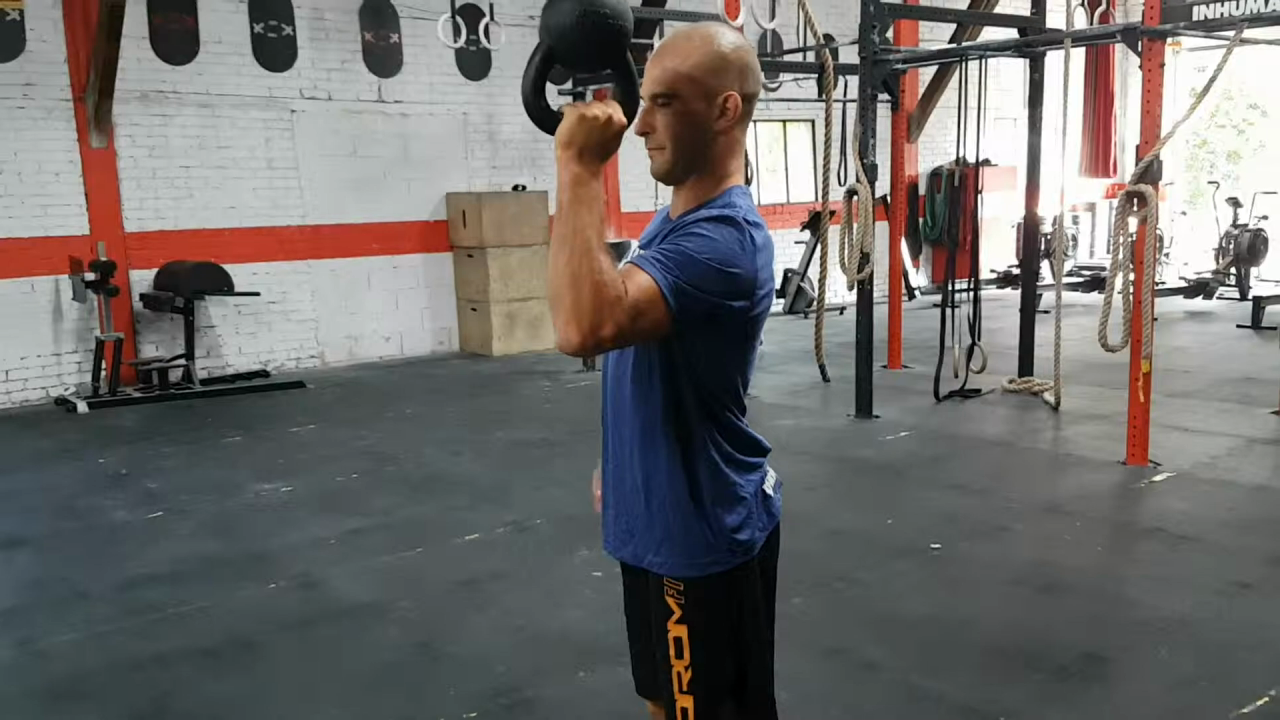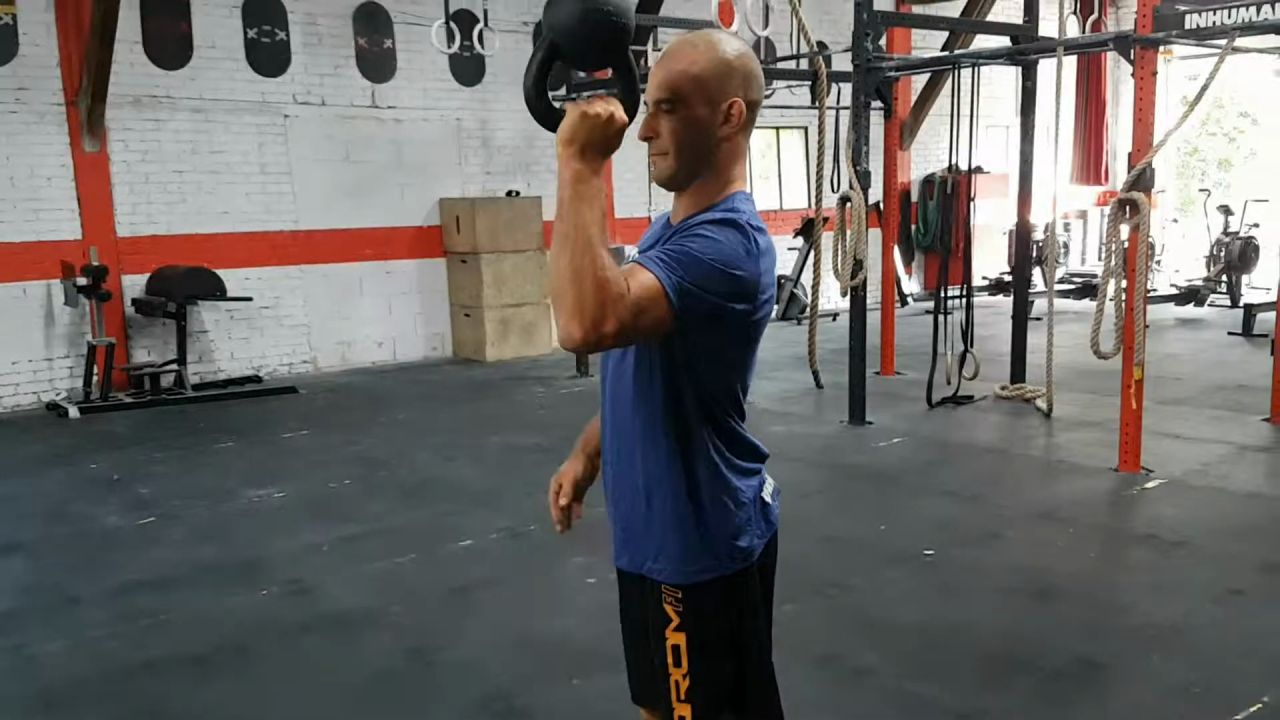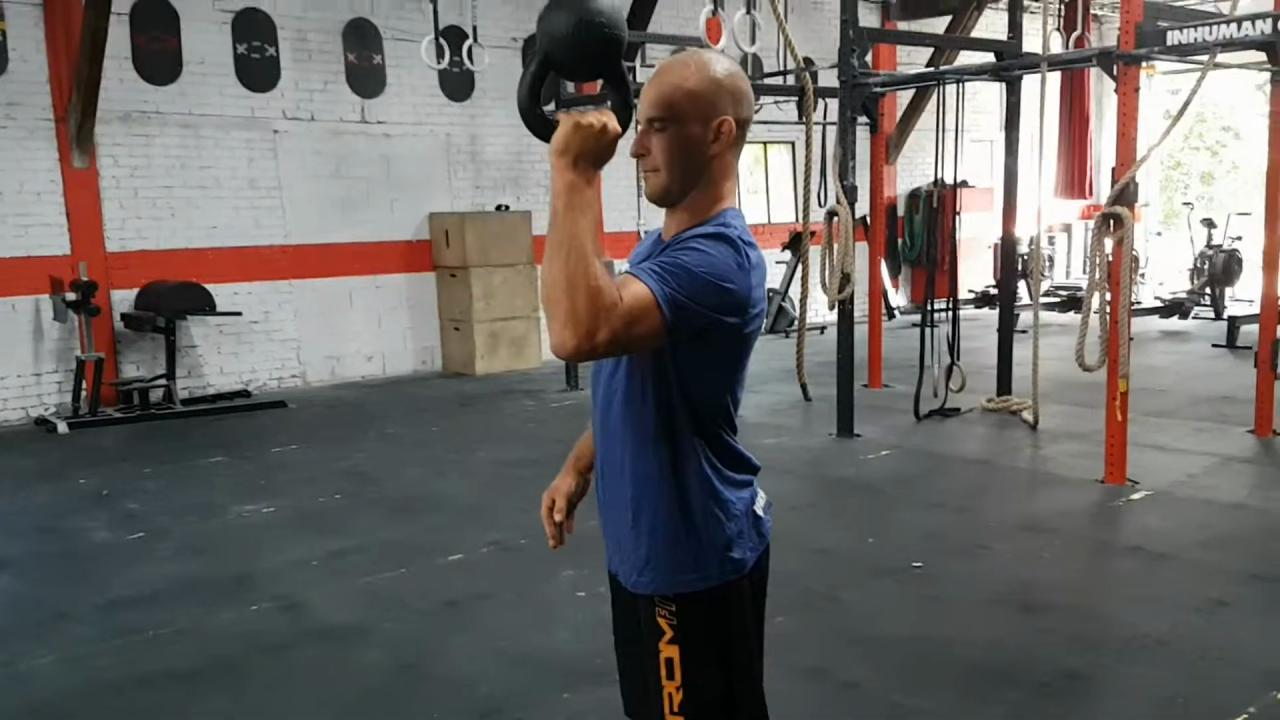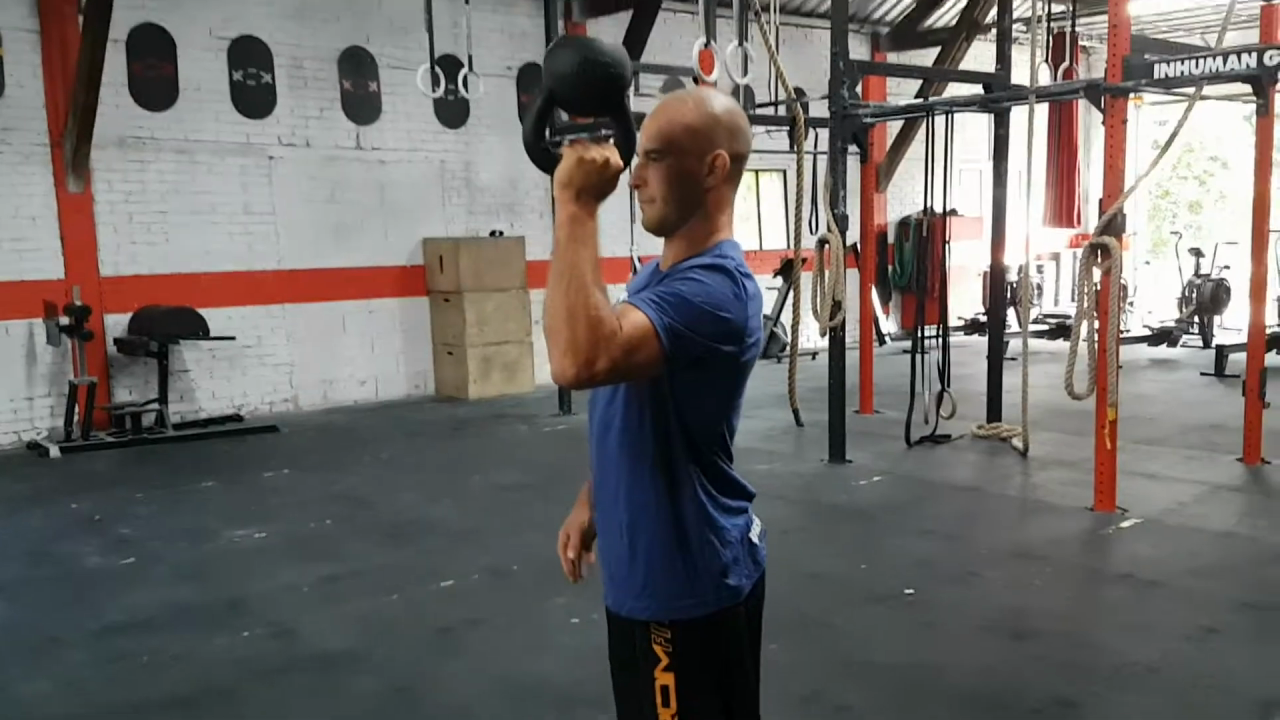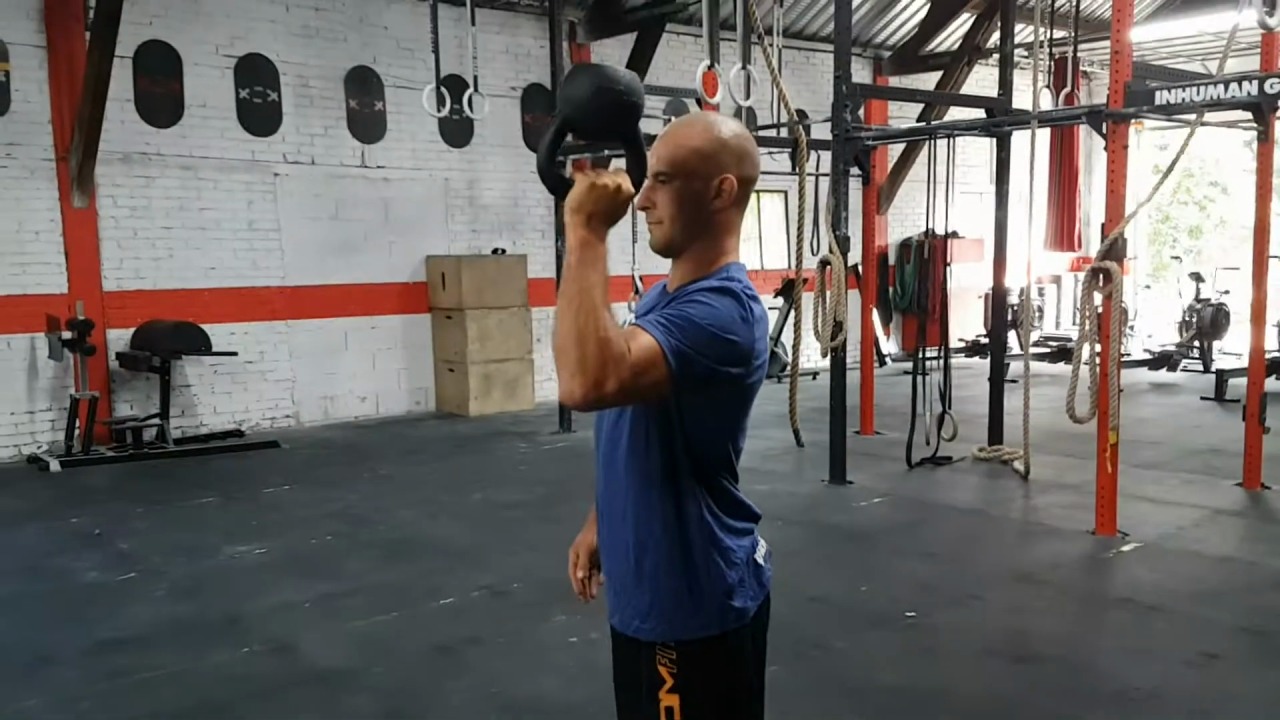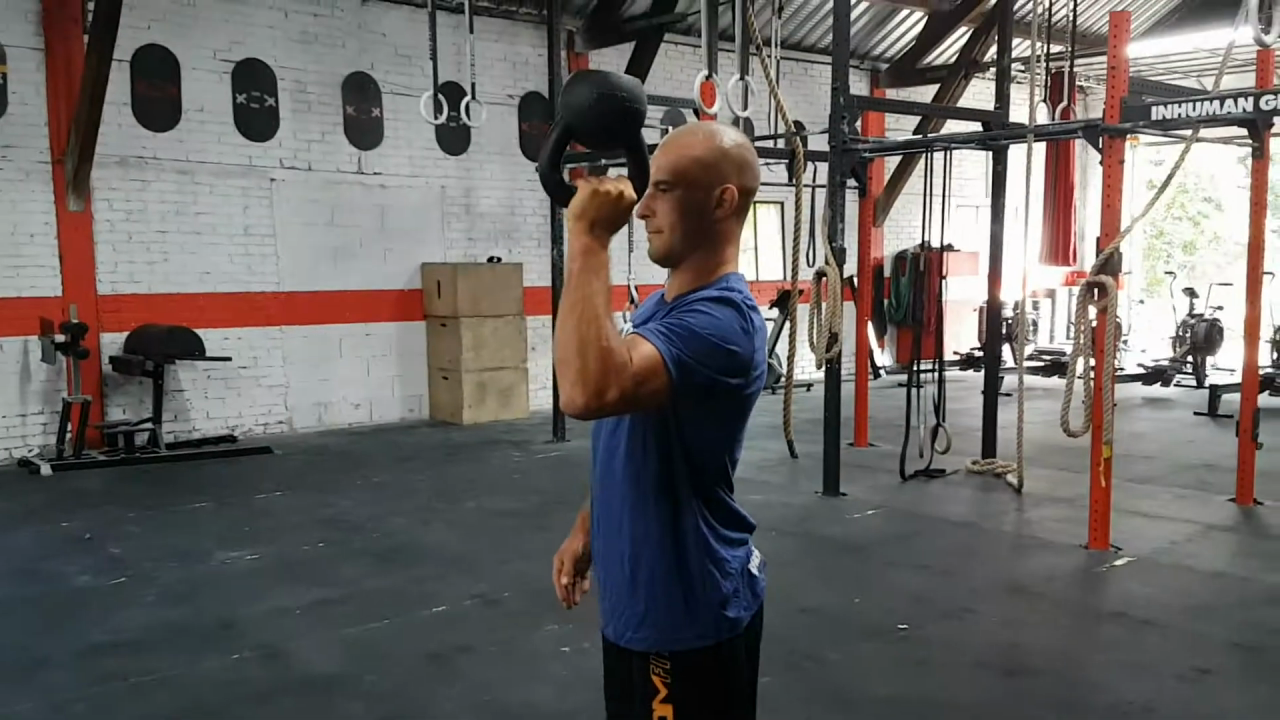
dt=0.3s
person 1, frame 1
left shoulder: (723, 238)
right shoulder: (680, 219)
left elbow: (585, 325)
left wrist: (579, 166)
right wrist: (618, 466)
left hip: (706, 533)
right hip: (660, 520)
person 1, frame 2
left shoulder: (727, 242)
right shoulder: (674, 228)
left elbow: (586, 322)
left wrist: (580, 164)
right wrist: (587, 453)
left hip: (705, 539)
right hip: (657, 528)
person 1, frame 3
left shoulder: (718, 256)
right shoulder: (663, 244)
left elbow: (579, 332)
left wrist: (573, 174)
right wrist: (577, 468)
left hip: (697, 551)
right hip: (649, 541)
person 1, frame 4
left shoulder: (716, 287)
right shoulder: (660, 276)
left elbow: (579, 360)
left wrist: (576, 207)
right wrist: (590, 503)
left hip: (692, 579)
right hip: (644, 569)
person 1, frame 5
left shoulder: (722, 309)
right shoulder: (666, 296)
left elbow: (588, 382)
left wrist: (585, 231)
right wrist: (599, 523)
left hip: (696, 603)
right hip: (648, 591)
person 1, frame 6
left shoulder: (721, 319)
right shoulder: (662, 307)
left elbow: (587, 390)
left wrist: (588, 238)
right wrist: (586, 529)
left hip: (689, 614)
right hip: (640, 600)
